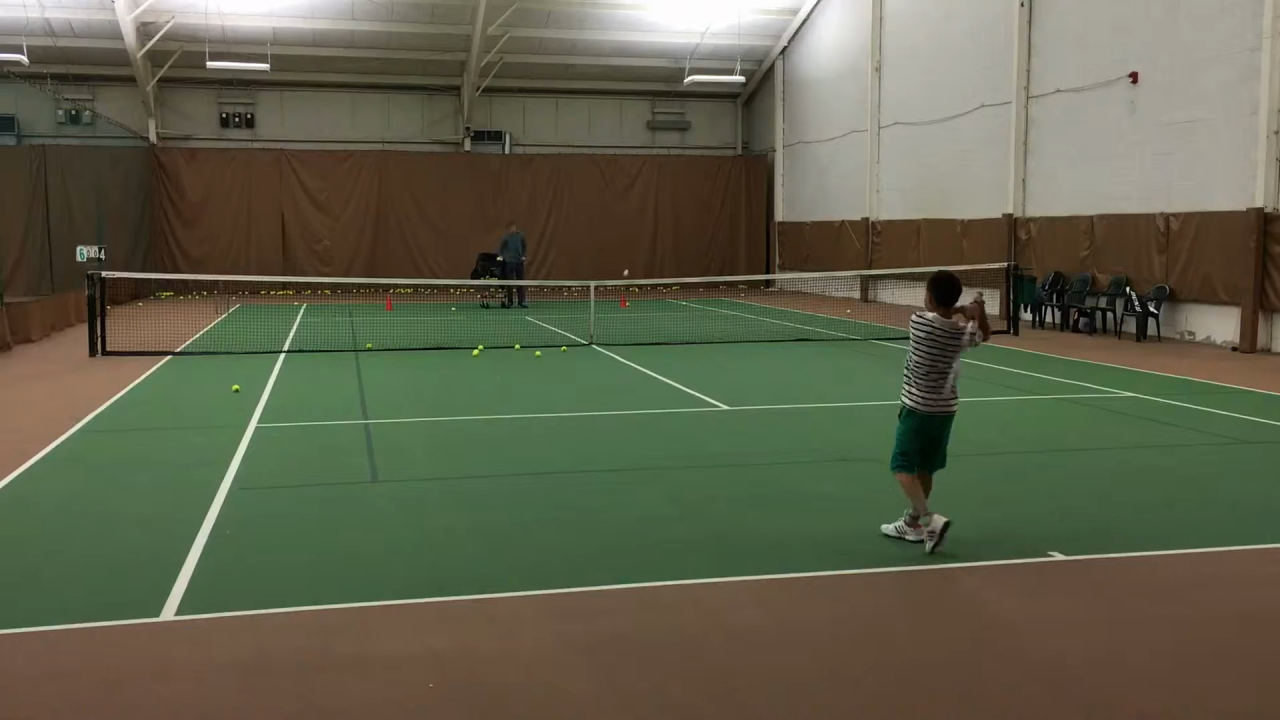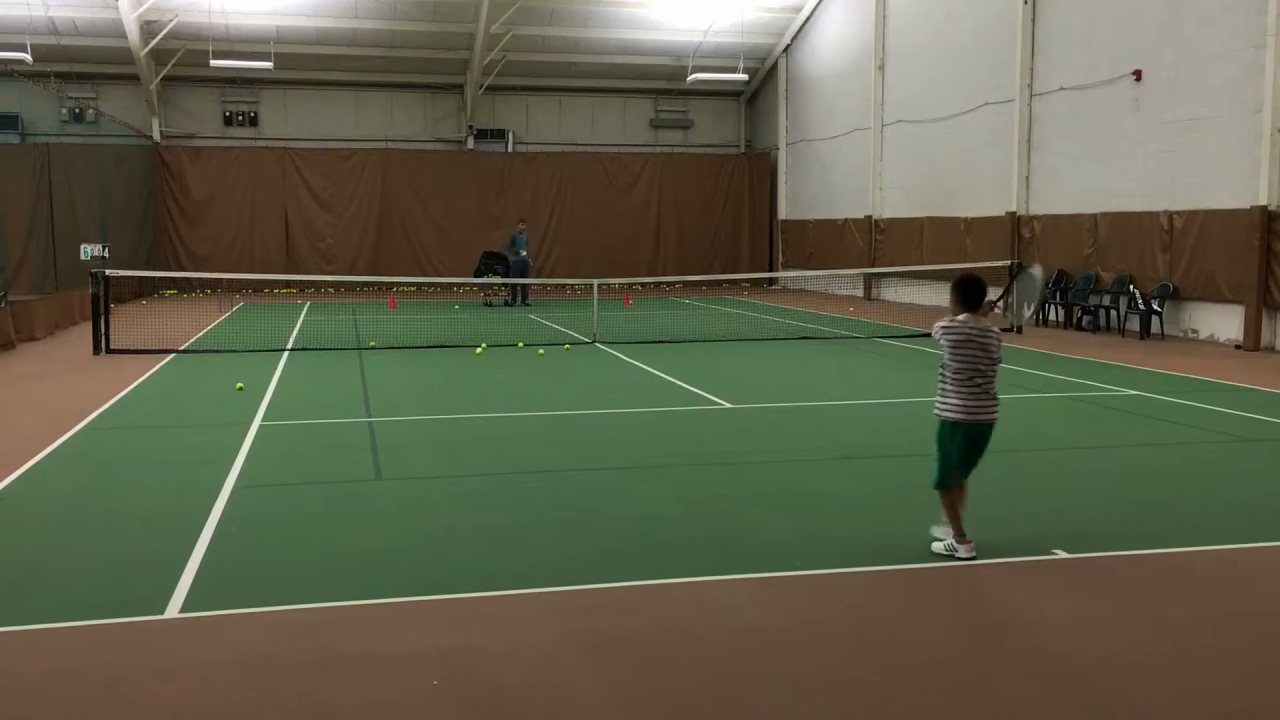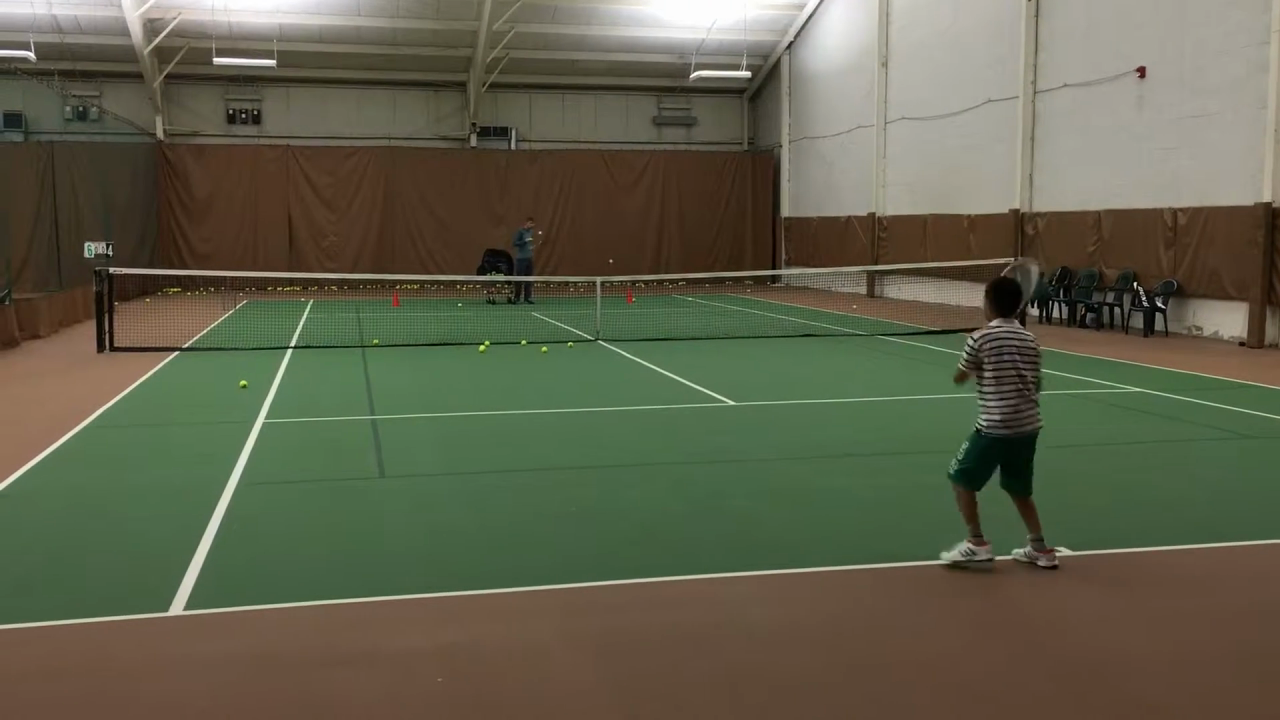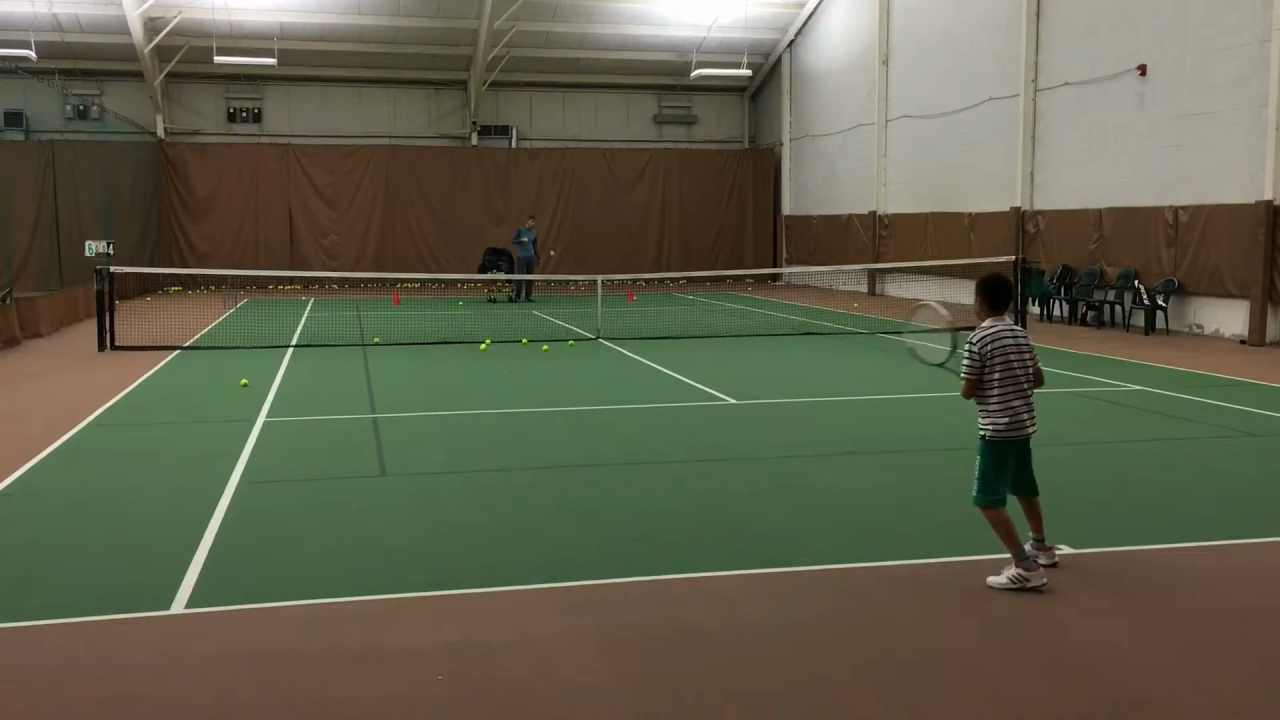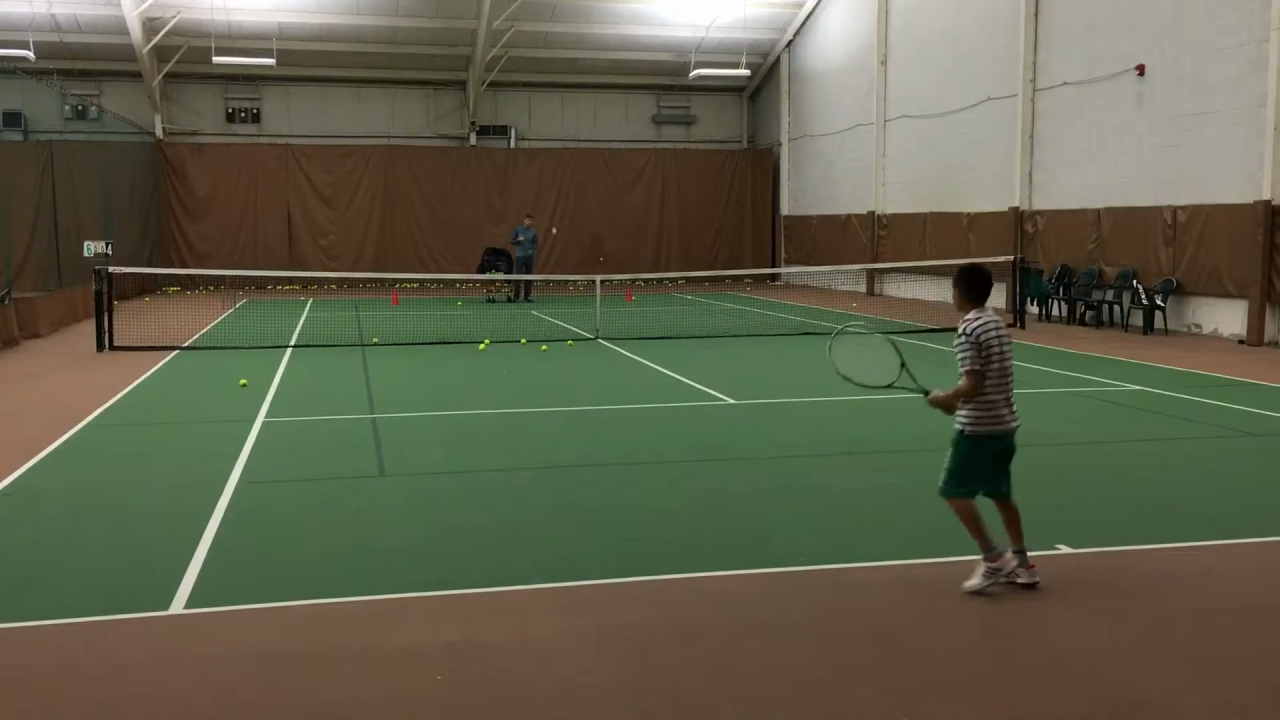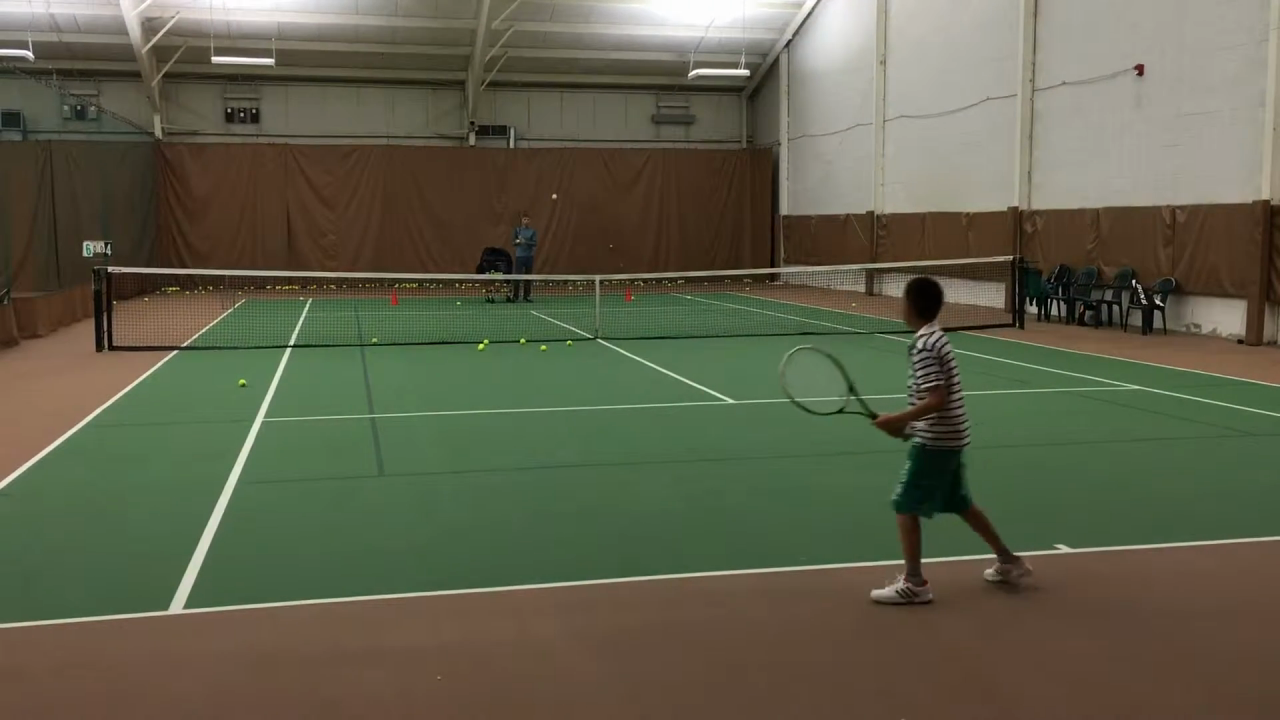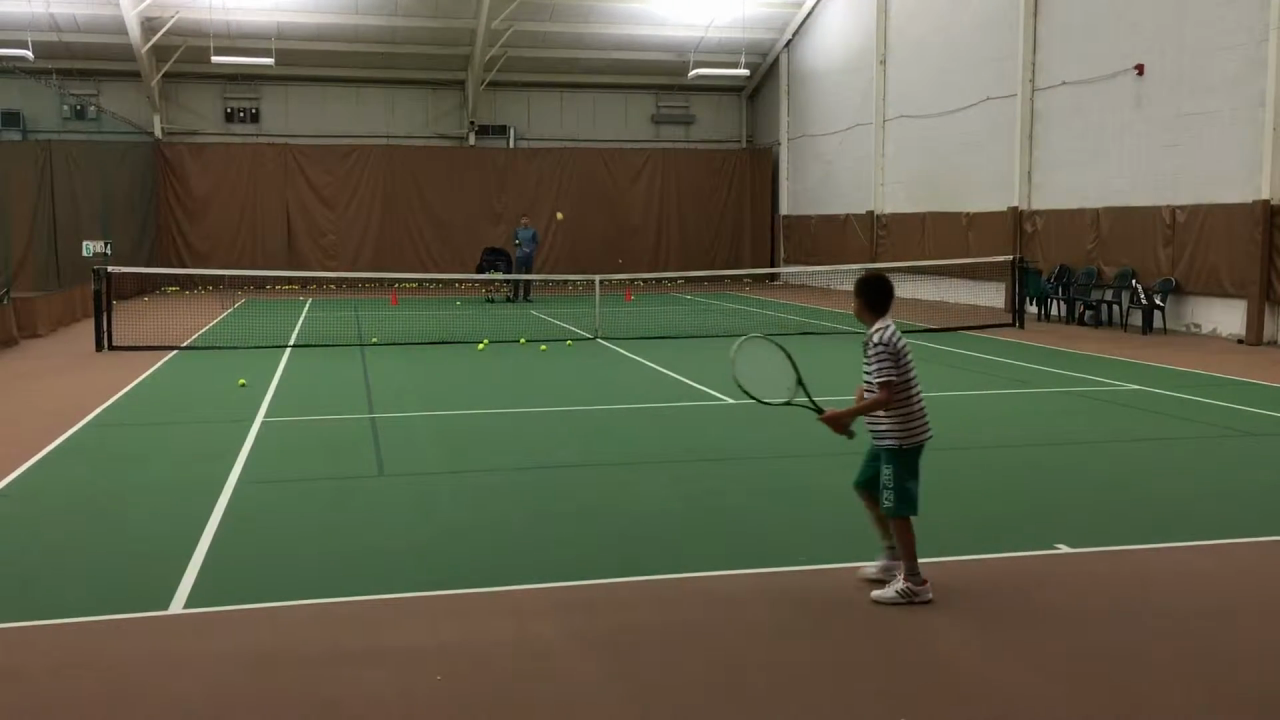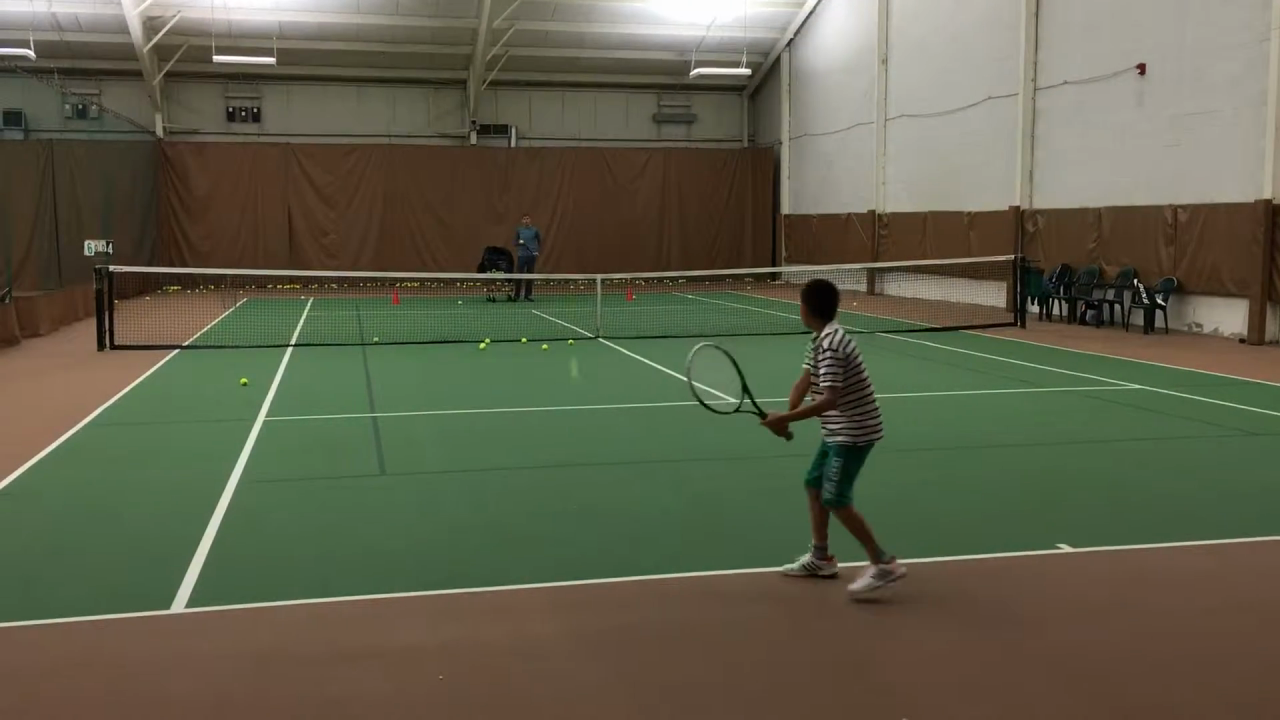
dt=0.3s
person 1, frame 1
left shoulder: (918, 321)
right shoulder: (965, 333)
right elbow: (985, 335)
left wrist: (964, 313)
right wrist: (978, 314)
left hip: (917, 406)
right hip: (945, 409)
left knee: (903, 467)
right knee: (925, 469)
left ankle: (932, 519)
right ankle: (912, 522)
person 1, frame 2
left shoulder: (947, 328)
right shoulder: (993, 335)
left wrist: (975, 314)
left hip: (956, 415)
right hip: (986, 416)
left knee: (947, 479)
right knee: (957, 474)
left ankle: (961, 541)
right ankle: (952, 523)
person 1, frame 3
left shoulder: (980, 338)
right shoulder: (1030, 340)
left elbow: (959, 378)
right elbow: (1035, 385)
left hip: (995, 427)
right hip: (1028, 425)
left knee: (961, 479)
right knee: (1018, 488)
left ankle: (976, 542)
right ankle: (1040, 549)
person 1, frame 4
left shoulder: (978, 339)
right shoulder: (1021, 335)
left elbow: (967, 392)
right elbow: (1038, 380)
left wrist: (984, 386)
left hip: (997, 430)
right hip: (1024, 424)
left knee: (989, 501)
right knee: (1025, 489)
left ankle: (1026, 567)
right ankle: (1040, 547)
person 1, frame 5
left shoulder: (968, 331)
right shoulder: (998, 325)
left elbow: (973, 385)
left wrist: (944, 399)
right wrist: (957, 400)
left hip: (978, 426)
right hip: (1004, 422)
left knee: (955, 492)
right knee: (1001, 494)
left ankle: (993, 558)
right ankle: (1021, 563)
person 1, frame 6
left shoulder: (923, 346)
right shoulder: (936, 339)
left elbow: (936, 401)
left wrist: (898, 419)
right wrist: (904, 422)
left hip: (934, 441)
right hip: (951, 436)
left knee: (906, 506)
right knee: (960, 503)
left ankle: (914, 582)
right ankle: (1009, 562)
person 1, frame 7
left shoulder: (880, 341)
right shoulder: (882, 334)
left elbow: (887, 397)
right elbow: (872, 386)
left wrist: (843, 414)
right wrist: (848, 416)
left hip: (901, 436)
right hip: (889, 435)
left knee: (897, 507)
right knee: (866, 489)
left ankle: (915, 583)
right ankle: (893, 556)
person 1, frame 8
left shoulder: (829, 346)
right shoulder: (823, 338)
left elbow: (830, 399)
right elbow: (805, 380)
left wrist: (786, 418)
right wrist: (786, 415)
left hip: (854, 433)
right hip: (838, 431)
left knee: (835, 500)
right knee: (814, 487)
left ankle: (883, 563)
right ankle: (821, 557)
